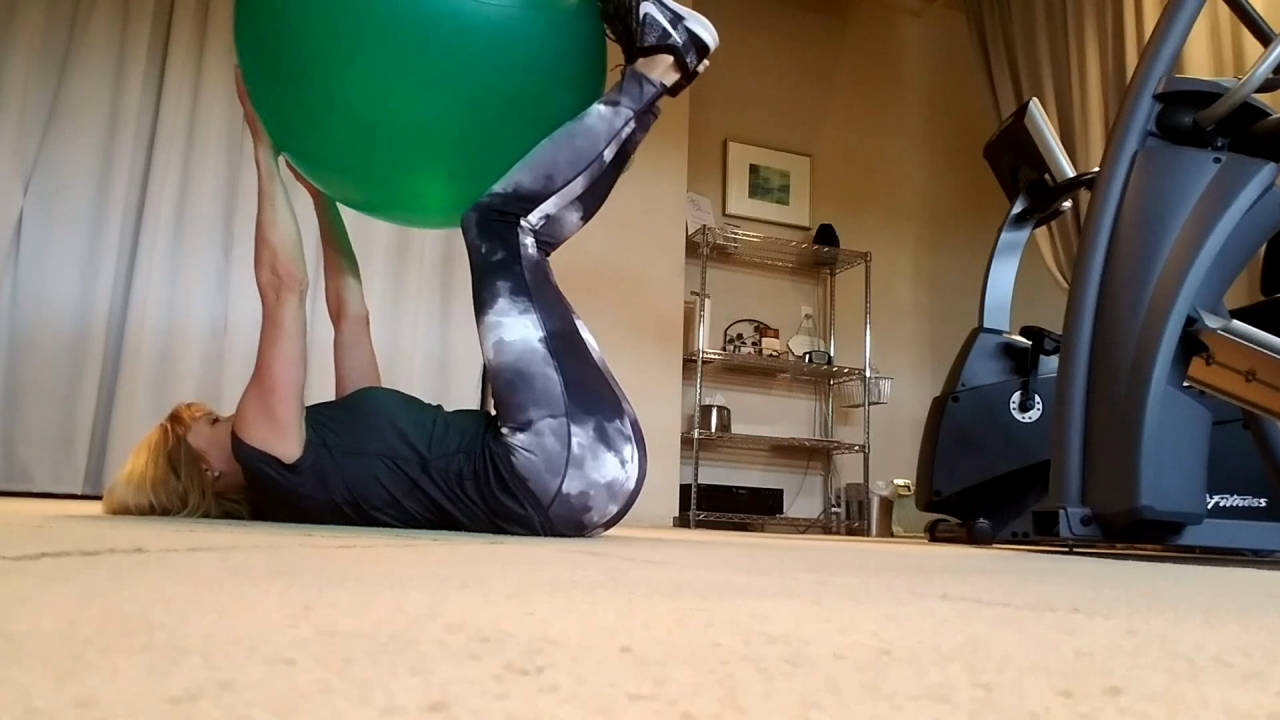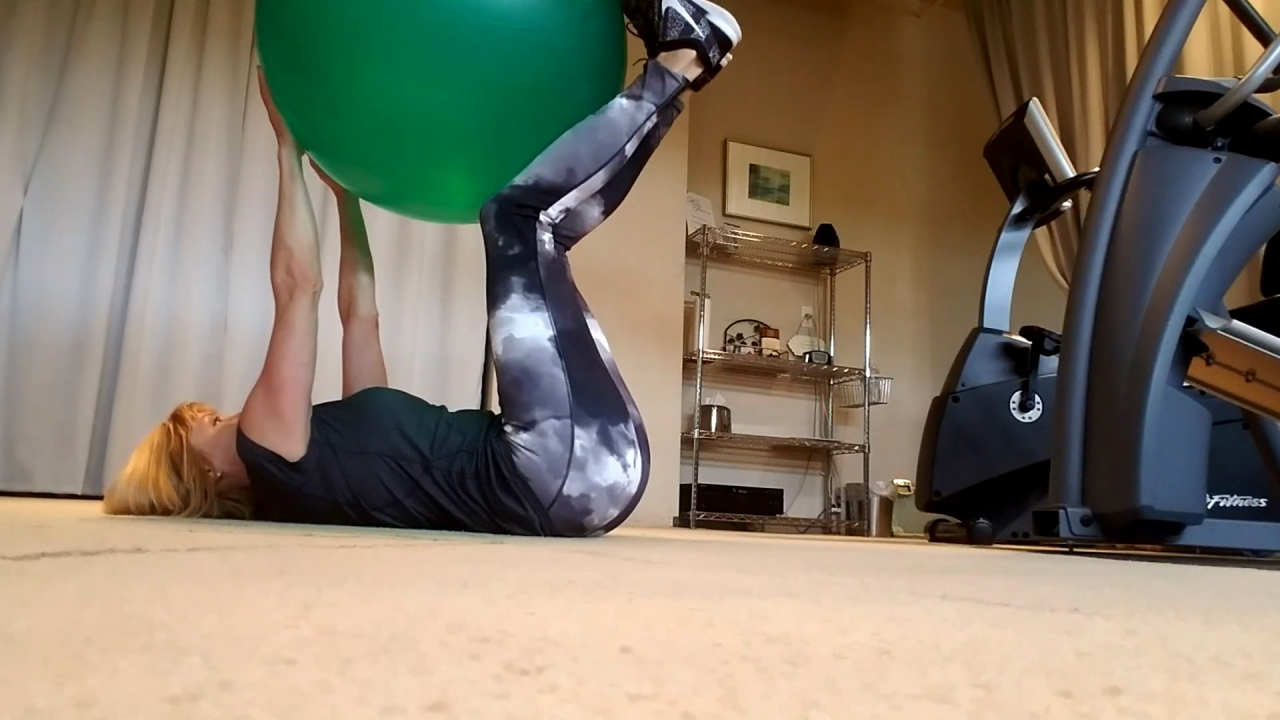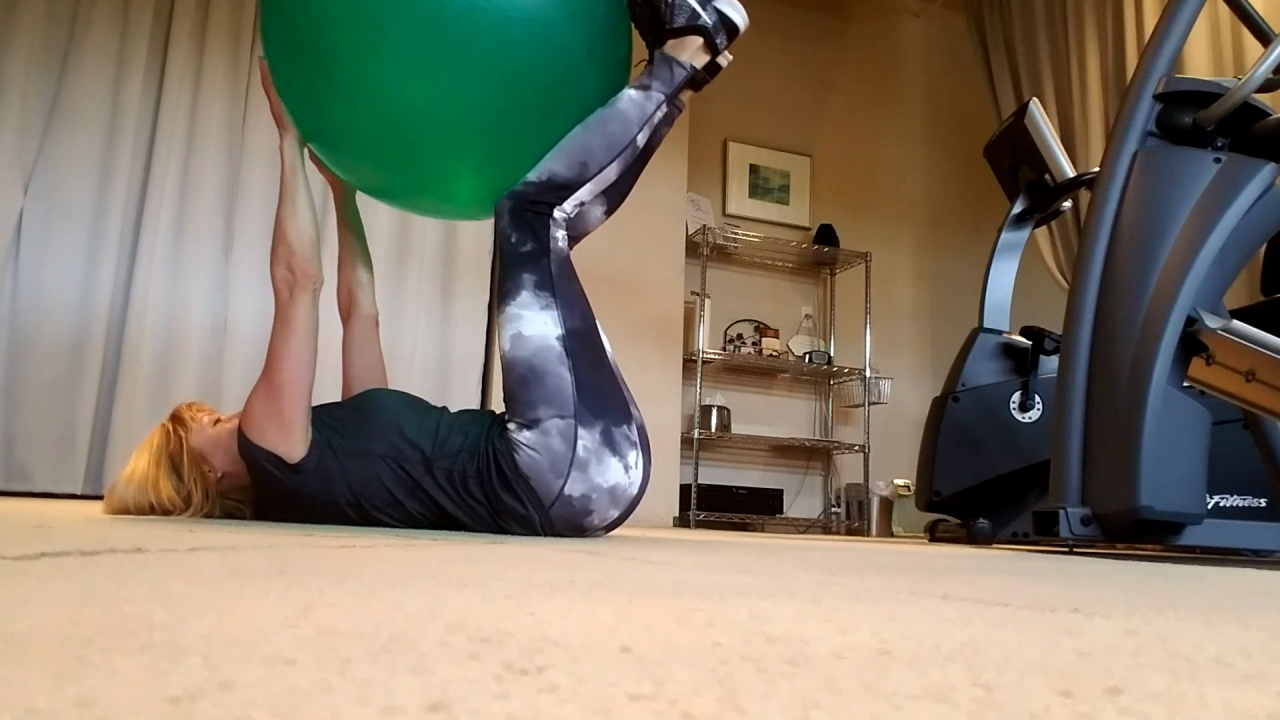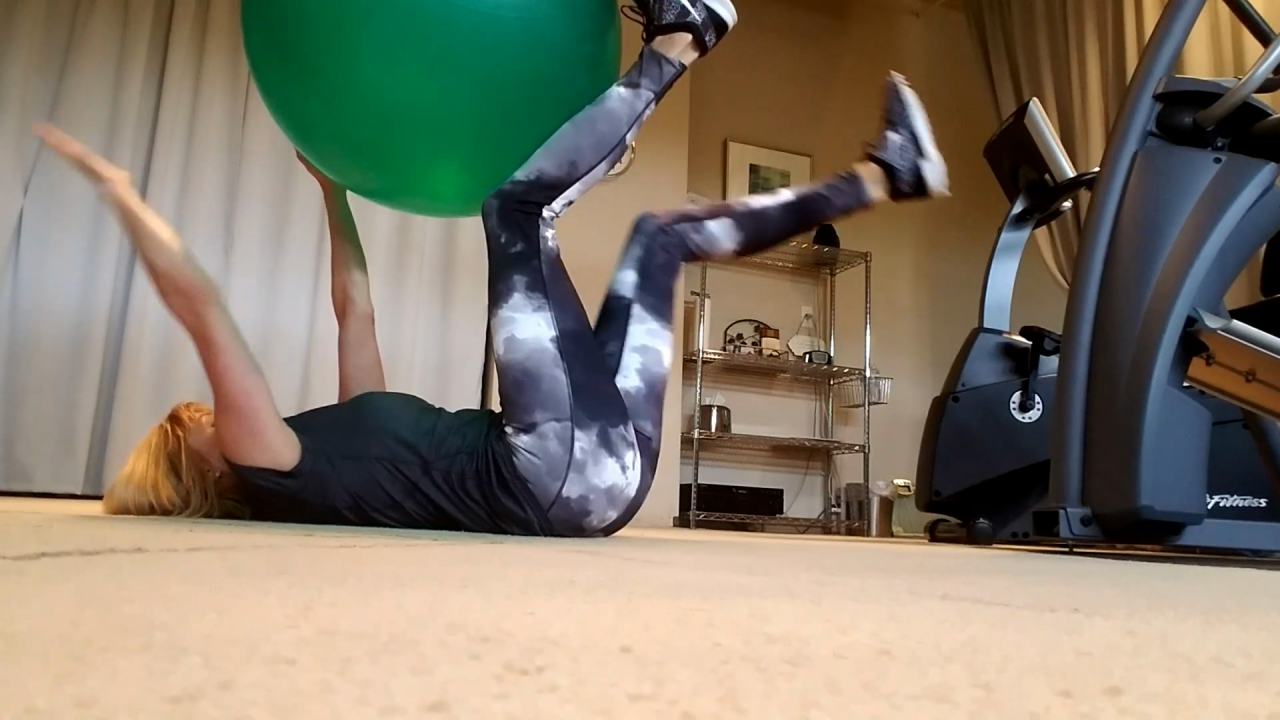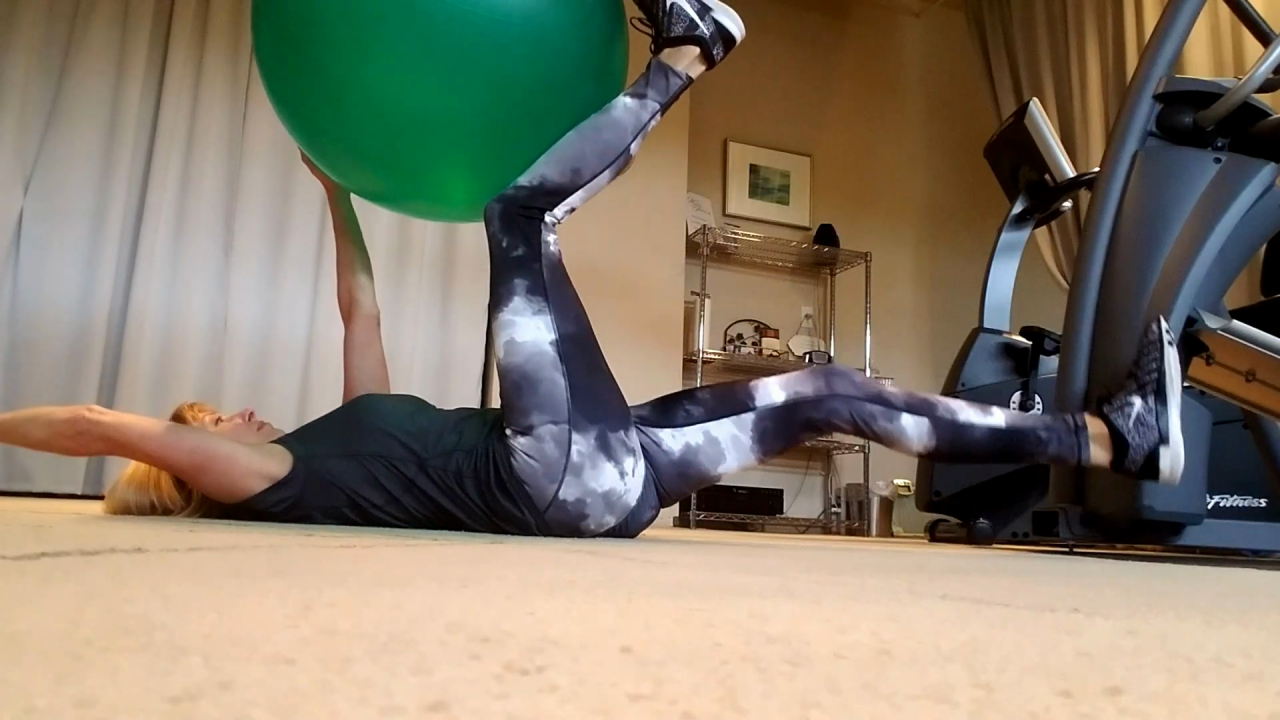
dt=1s
person 1, frame 1
left shoulder: (319, 440)
right shoulder: (268, 459)
left elbow: (349, 309)
right elbow: (284, 286)
left wrist: (321, 191)
right wrist: (265, 150)
left hip: (582, 466)
right hip: (563, 475)
left knee: (509, 232)
right knee: (498, 219)
left ankle: (652, 74)
right ankle: (655, 68)
person 1, frame 2
left shoulder: (325, 442)
right shoulder: (270, 456)
left elbow: (359, 309)
right elbow: (297, 286)
left wrist: (345, 190)
right wrist: (288, 149)
left hip: (590, 463)
right hip: (567, 473)
left knee: (534, 228)
right knee: (517, 211)
left ankle: (673, 77)
right ankle: (678, 65)
person 1, frame 3
left shoulder: (325, 442)
right shoulder: (271, 453)
left elbow: (357, 309)
right elbow: (297, 284)
left wrist: (342, 187)
right wrist: (289, 141)
left hip: (590, 463)
right hip: (567, 473)
left knee: (542, 228)
right knee: (529, 208)
left ankle: (674, 79)
right ankle: (685, 52)
person 1, frame 4
left shoulder: (327, 440)
right shoulder: (264, 464)
left elbow: (355, 308)
right elbow: (201, 305)
left wrist: (332, 191)
right wrist: (118, 190)
left hip: (599, 461)
right hip: (567, 473)
left knee: (658, 238)
right knee: (516, 210)
left ankle: (879, 174)
person 1, frame 5
left shoulder: (337, 435)
right shoulder: (270, 480)
left elbow: (360, 308)
right elbow: (112, 428)
left wrist: (339, 194)
left hip: (599, 474)
right hip: (564, 473)
left knee: (822, 390)
right knee: (519, 213)
left ankle: (1108, 437)
